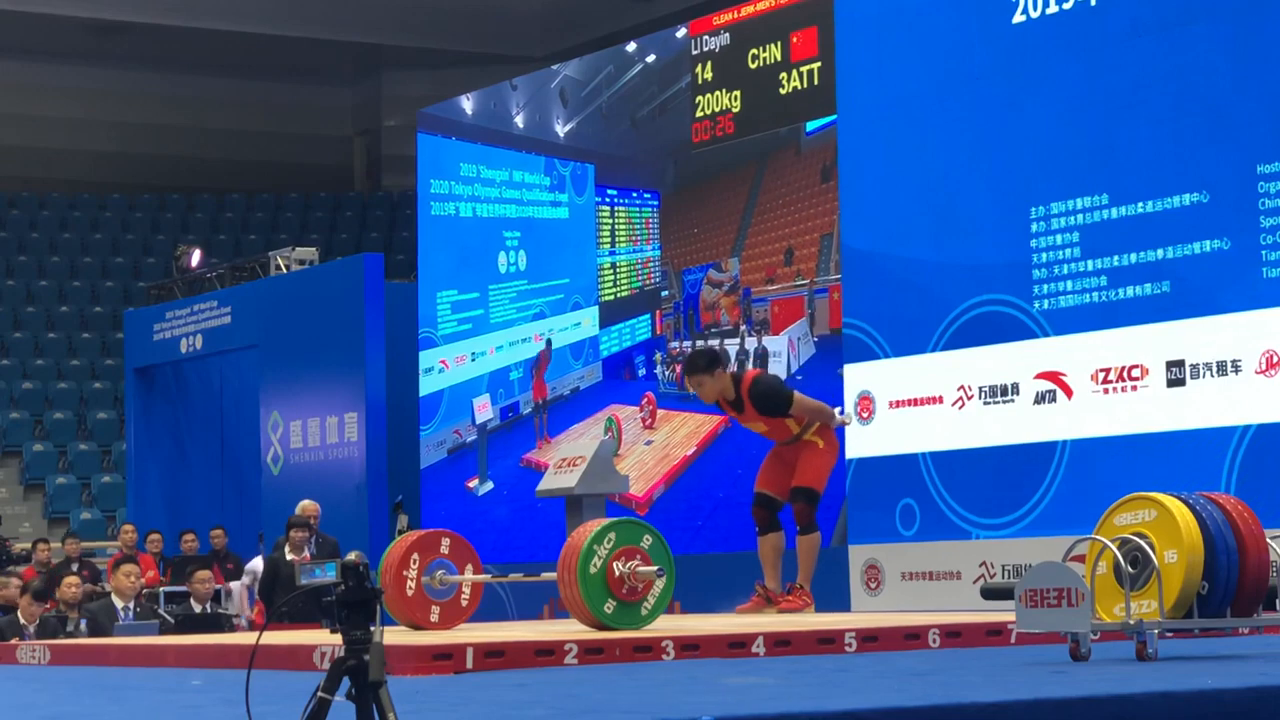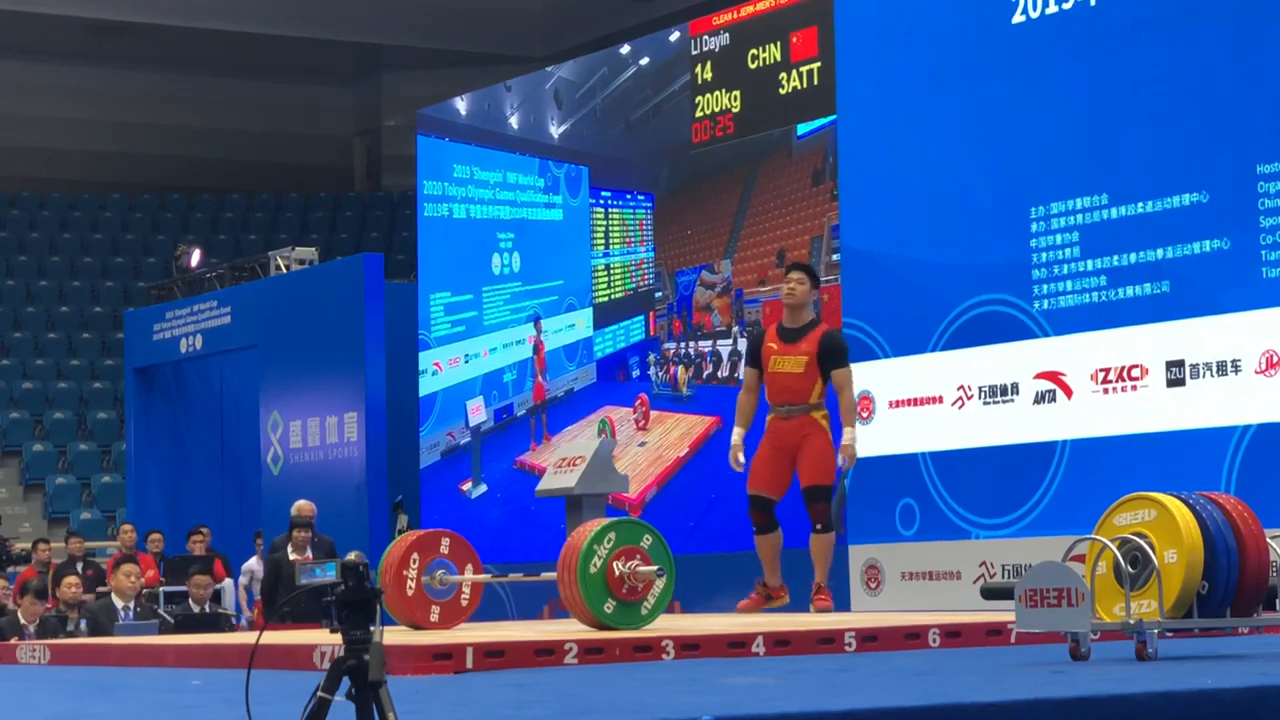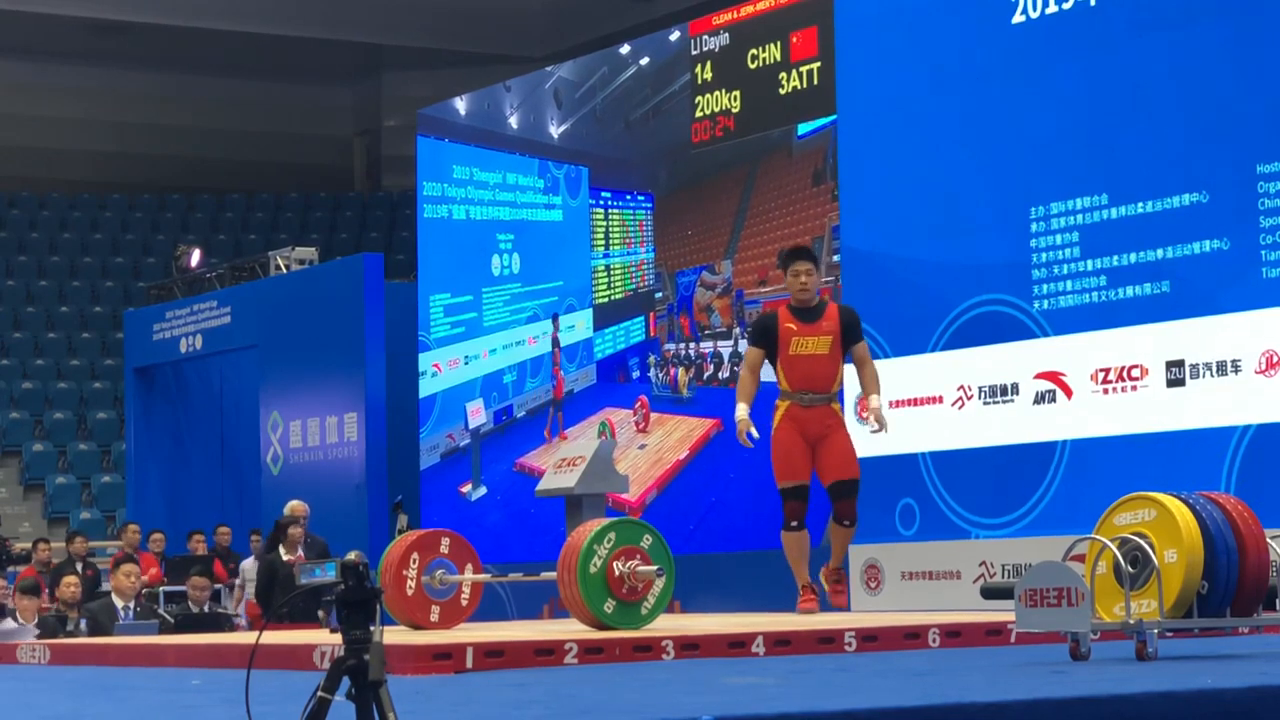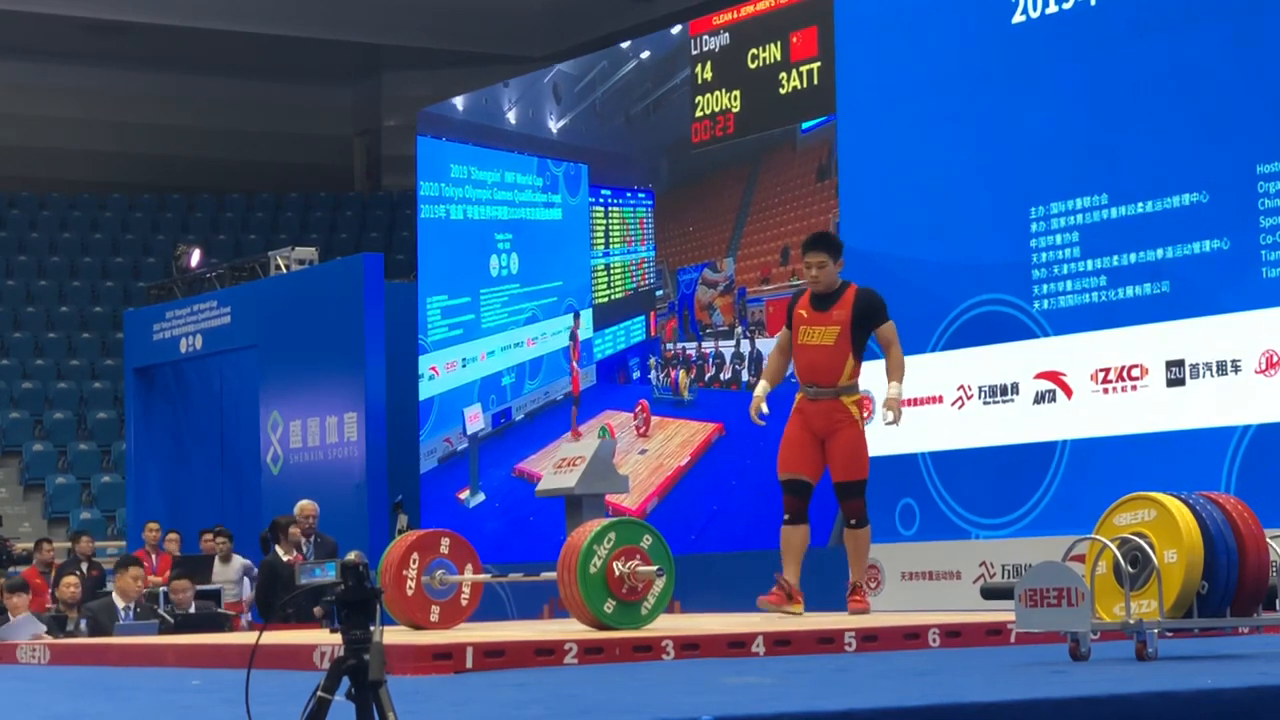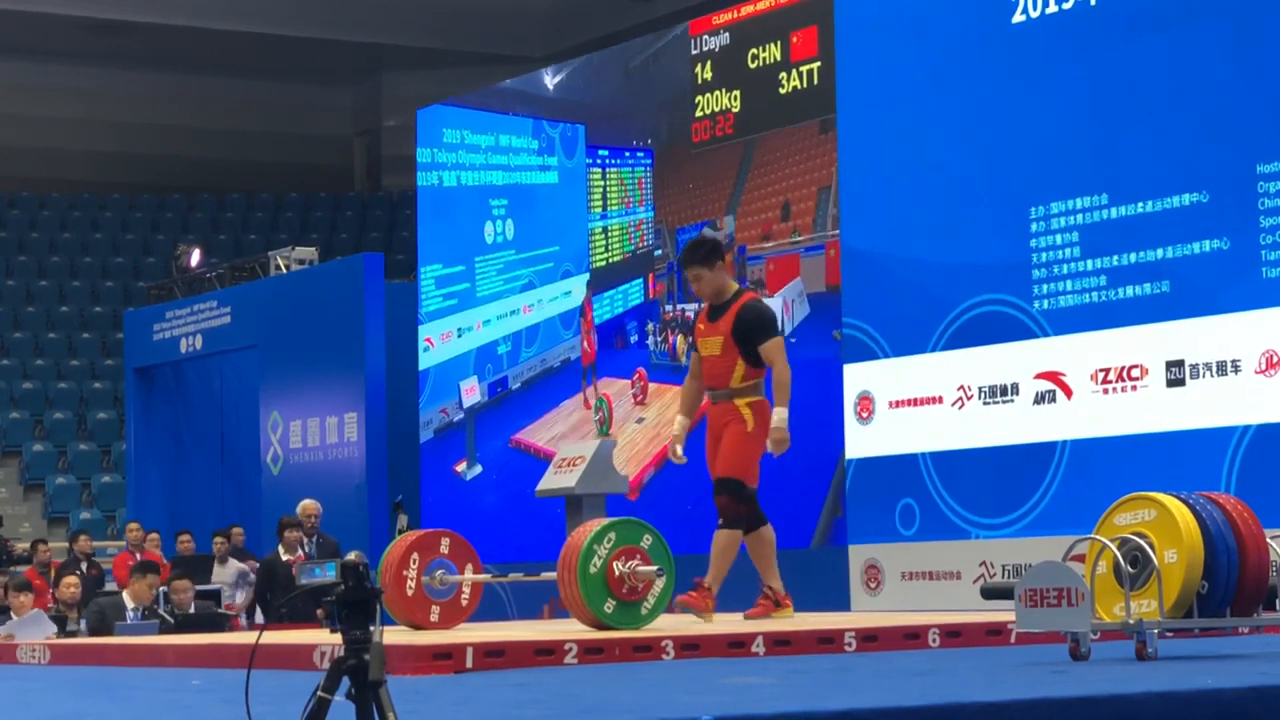
dt=1s
person 1, frame 1
left shoulder: (762, 388)
right shoulder: (722, 398)
left elbow: (814, 408)
left wrist: (835, 421)
left hip: (814, 441)
right hip: (785, 445)
left knee: (802, 508)
right knee: (762, 510)
left ankle: (802, 591)
right ankle: (771, 591)
person 1, frame 2
left shoulder: (828, 339)
right shoulder: (761, 340)
left elbow: (845, 391)
right elbow: (749, 391)
left wrist: (848, 437)
right wrist: (737, 436)
left hip: (813, 427)
right hip: (775, 428)
left knee: (818, 508)
right knee: (758, 508)
left ankle: (820, 588)
right ankle: (772, 587)
person 1, frame 3
left shoulder: (844, 317)
right shoulder: (769, 322)
left elbow: (864, 363)
right elbow: (750, 370)
left wrist: (874, 402)
right wrist: (742, 412)
left hip: (830, 418)
right hip: (789, 419)
left knee: (846, 500)
right knee: (794, 506)
left ankle: (835, 569)
right ankle: (805, 589)
person 1, frame 4
left shoulder: (863, 300)
right shoulder: (798, 302)
left elbow: (891, 345)
right elbow: (782, 349)
left wrist: (894, 390)
right wrist: (762, 388)
left hip: (844, 410)
right hip: (804, 409)
left knee: (851, 501)
right knee: (793, 498)
left ankle: (856, 588)
right ankle: (788, 588)
person 1, frame 5
left shoulder: (752, 311)
right shoulder: (702, 318)
left elbow: (779, 366)
right elbow: (695, 377)
left wrist: (780, 419)
right wrist: (681, 425)
left hip: (746, 414)
right hip: (716, 415)
left knee: (728, 503)
right knee: (745, 508)
left ankle: (706, 592)
right ankle: (776, 594)
